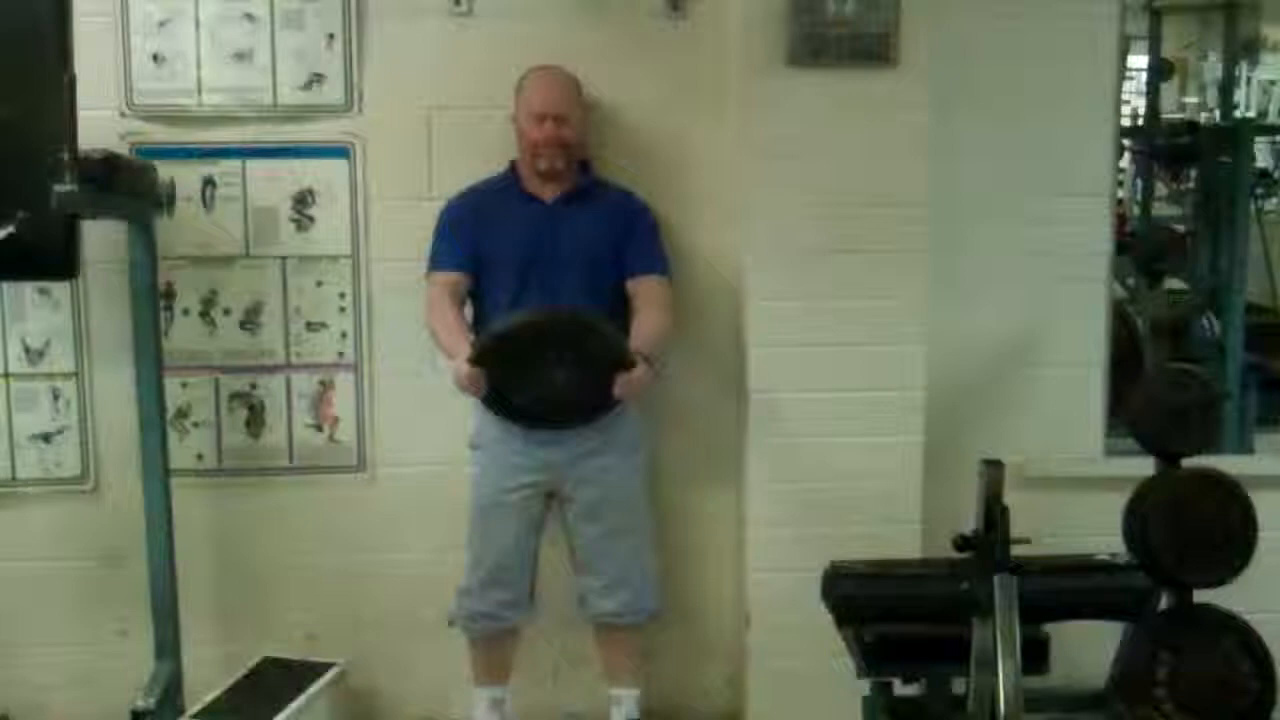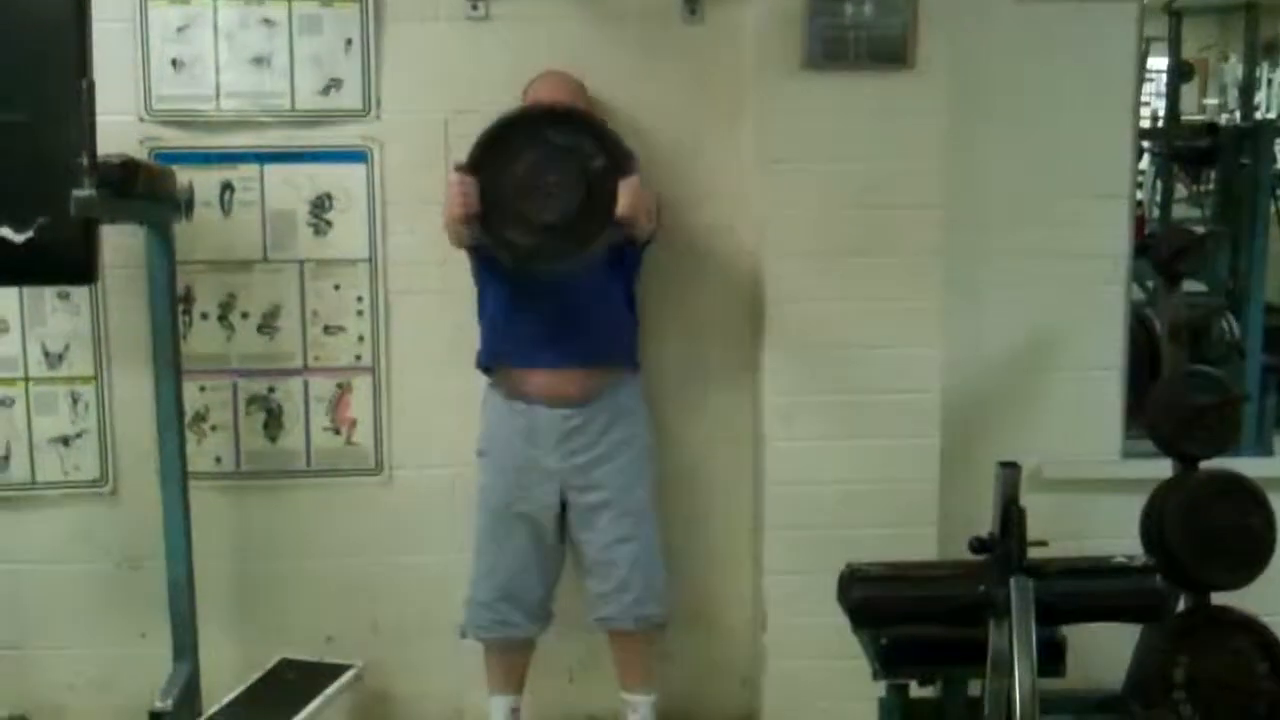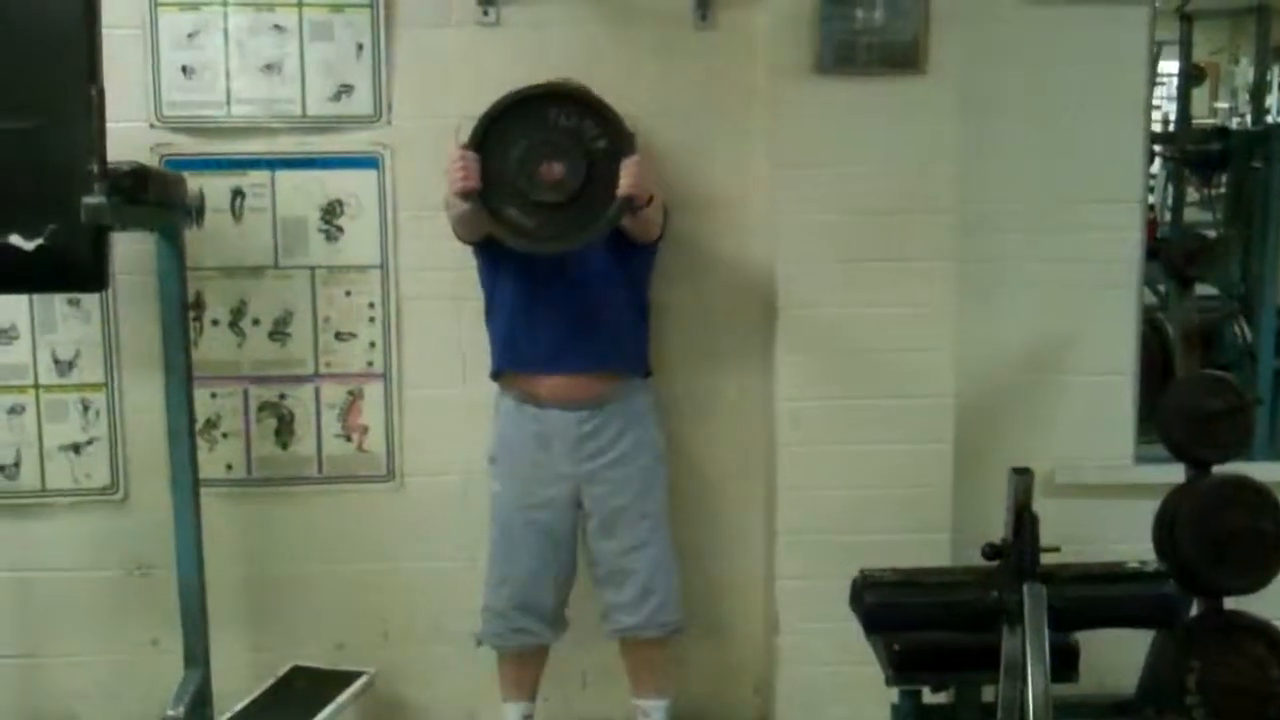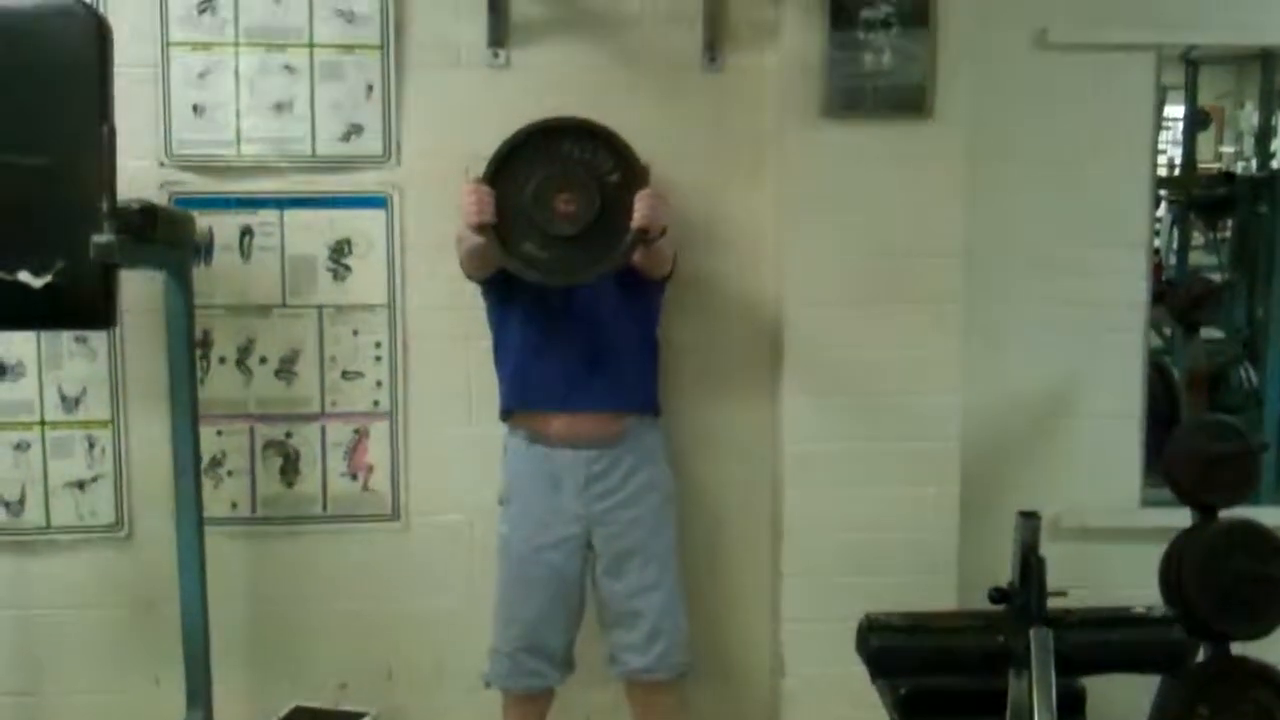
dt=0.4s
person 1, frame 1
left shoulder: (623, 211)
right shoulder: (472, 209)
left elbow: (653, 301)
right elbow: (442, 298)
left wrist: (644, 356)
right wrist: (460, 352)
left hip: (604, 424)
right hip: (508, 424)
left knee: (618, 581)
right knee: (492, 582)
person 1, frame 2
left shoulder: (612, 198)
left elbow: (641, 223)
right elbow: (462, 227)
left wrist: (635, 209)
right wrist: (459, 211)
left hip: (608, 415)
right hip: (517, 418)
left knee: (629, 579)
right knee: (505, 585)
person 1, frame 3
left shoulder: (621, 209)
left elbow: (649, 225)
right elbow: (469, 224)
left wrist: (641, 198)
right wrist: (461, 197)
left hip: (620, 419)
right hip: (528, 422)
left knee: (642, 587)
right knee: (520, 591)
person 1, frame 4
left shoulder: (629, 250)
left elbow: (659, 263)
right elbow: (476, 262)
left wrist: (655, 234)
right wrist: (474, 231)
left hip: (629, 458)
right hip: (537, 461)
left knee: (650, 629)
right knee: (526, 633)
